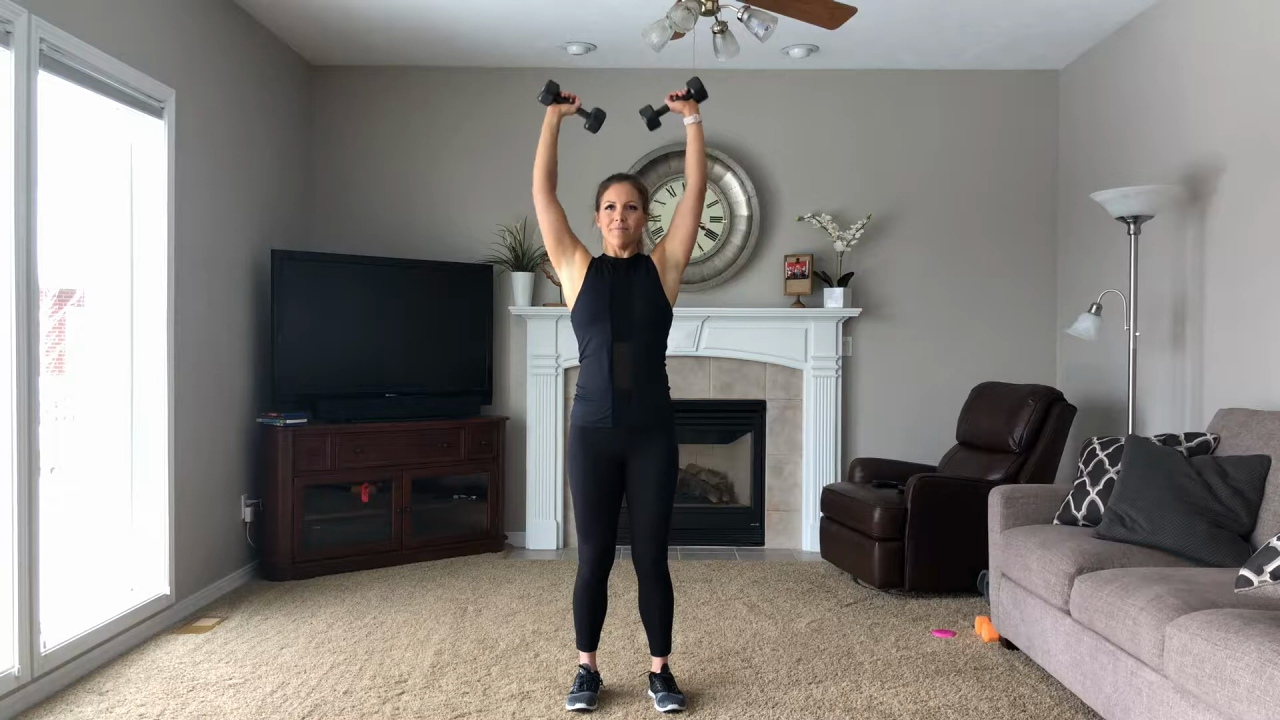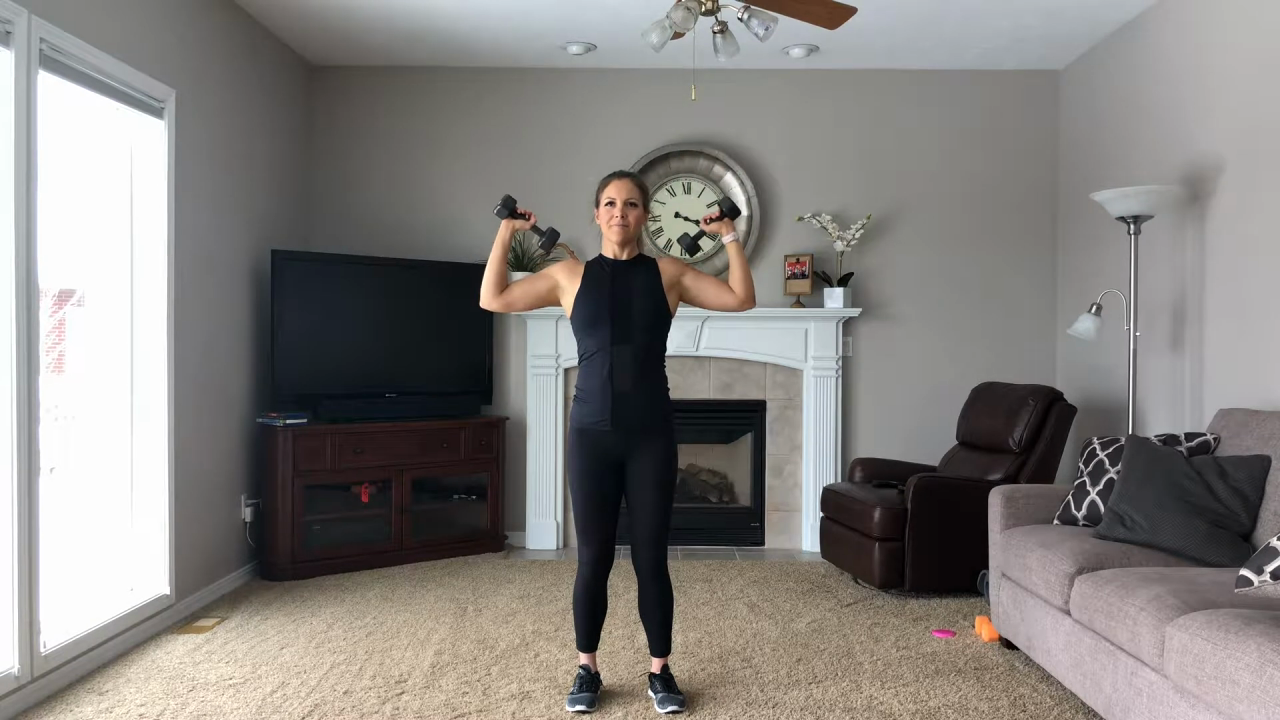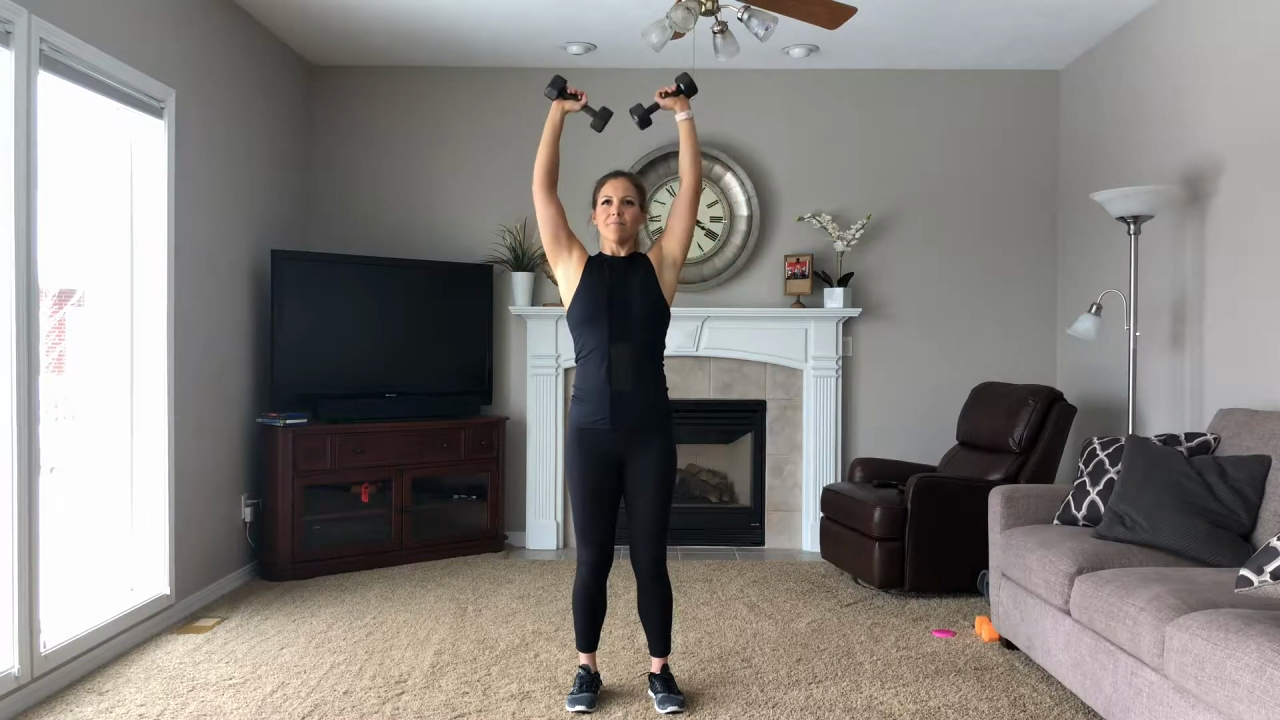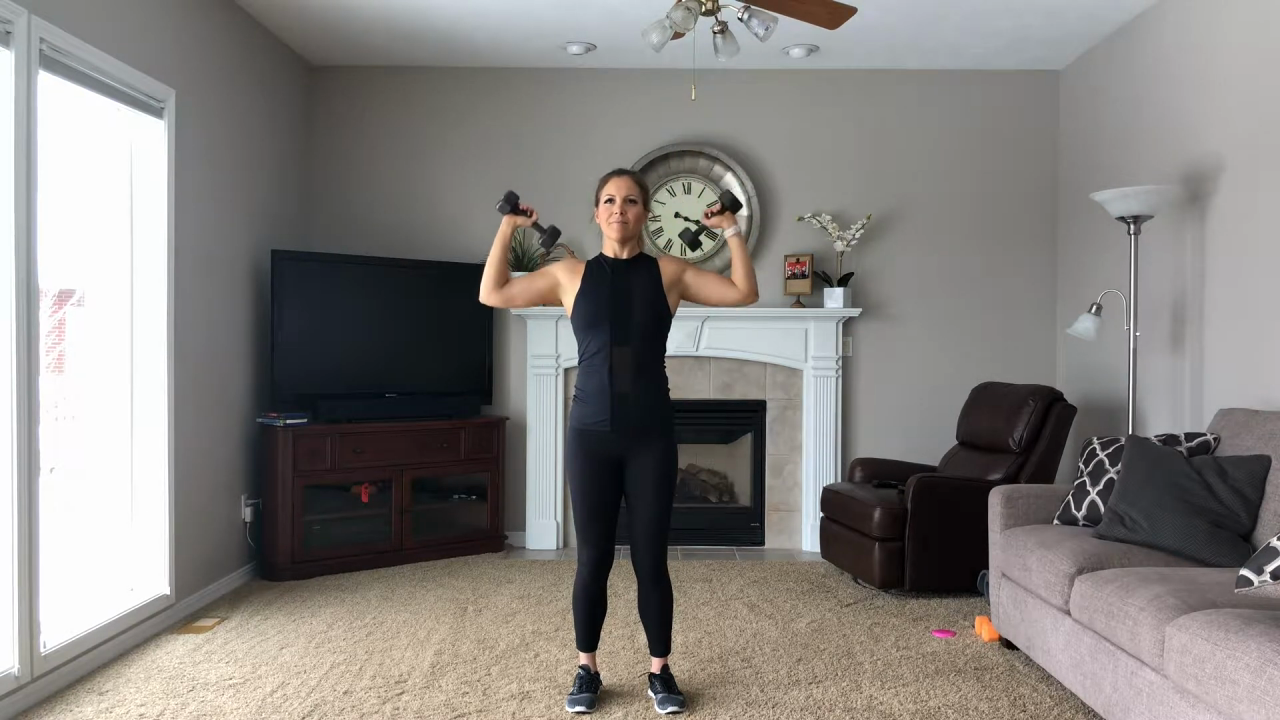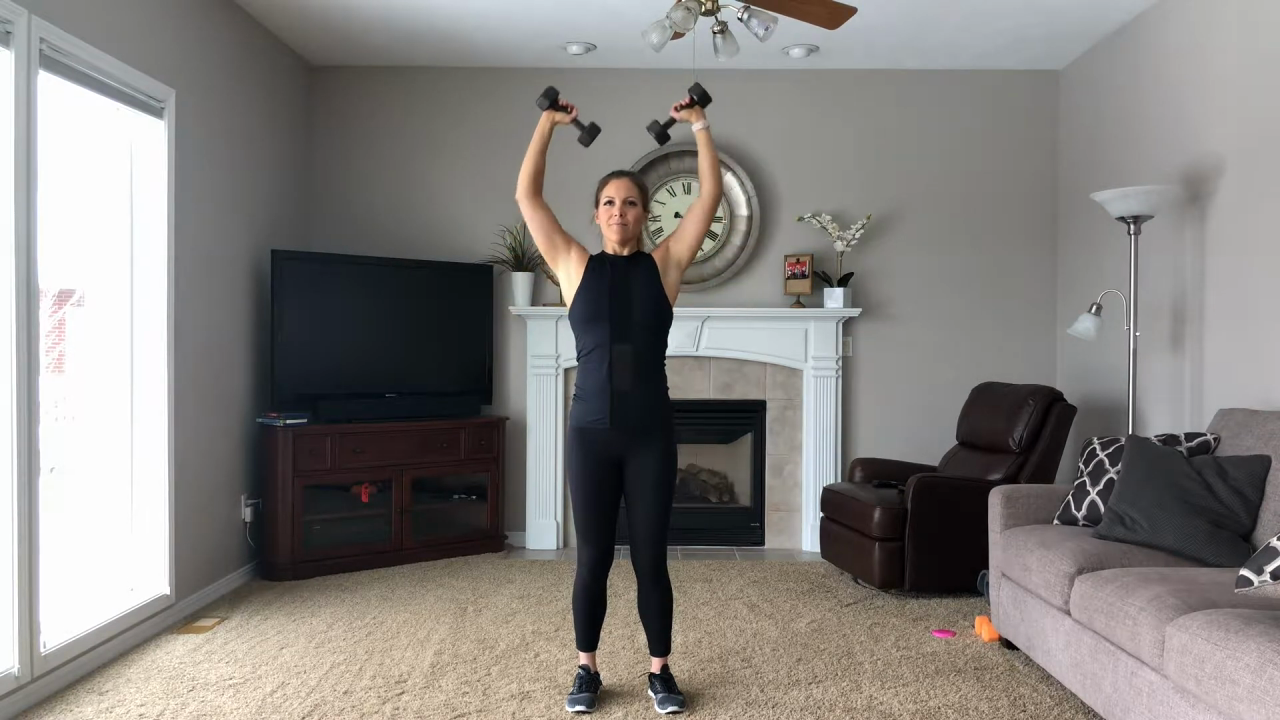
dt=1s
person 1, frame 1
left shoulder: (662, 267)
right shoulder: (576, 268)
left elbow: (696, 189)
right elbow: (541, 191)
left wrist: (691, 119)
right wrist: (554, 117)
left hip: (652, 435)
right hip: (593, 434)
left knee: (651, 559)
right knee: (593, 557)
right ankle: (587, 669)
person 1, frame 2
left shoulder: (667, 272)
right shoulder: (570, 273)
left elbow: (742, 298)
right elbow: (492, 299)
left wrist: (729, 236)
right wrist: (506, 232)
left hip: (651, 433)
right hip: (592, 432)
left knee: (651, 558)
right knee: (593, 559)
left ankle: (660, 671)
right ankle: (587, 670)
person 1, frame 3
left shoulder: (659, 265)
right shoulder: (573, 266)
left elbow: (691, 184)
right elbow: (542, 185)
left wrist: (682, 115)
right wrist: (558, 113)
left hip: (650, 435)
right hip: (590, 434)
left knee: (650, 560)
right knee: (592, 560)
right ankle: (587, 669)
person 1, frame 4
left shoulder: (668, 271)
right shoulder: (571, 273)
left elbow: (745, 292)
right elbow: (491, 294)
left wrist: (730, 230)
right wrist: (507, 228)
left hip: (651, 435)
right hip: (591, 433)
left knee: (651, 559)
right knee: (593, 559)
left ankle: (660, 670)
right ankle: (587, 670)
person 1, frame 5
left shoulder: (664, 265)
right shoulder: (574, 265)
left elbow: (710, 193)
right elbow: (527, 194)
left wrist: (698, 125)
right wrist: (548, 124)
left hip: (651, 433)
right hip: (591, 432)
left knee: (650, 559)
right knee: (593, 558)
left ankle: (660, 670)
right ankle: (587, 669)
